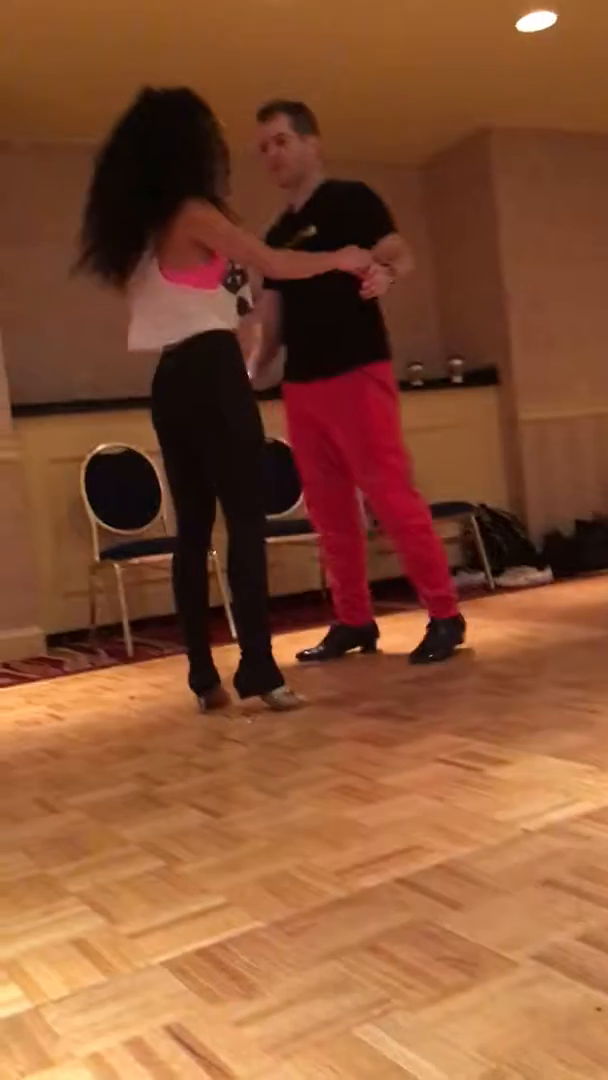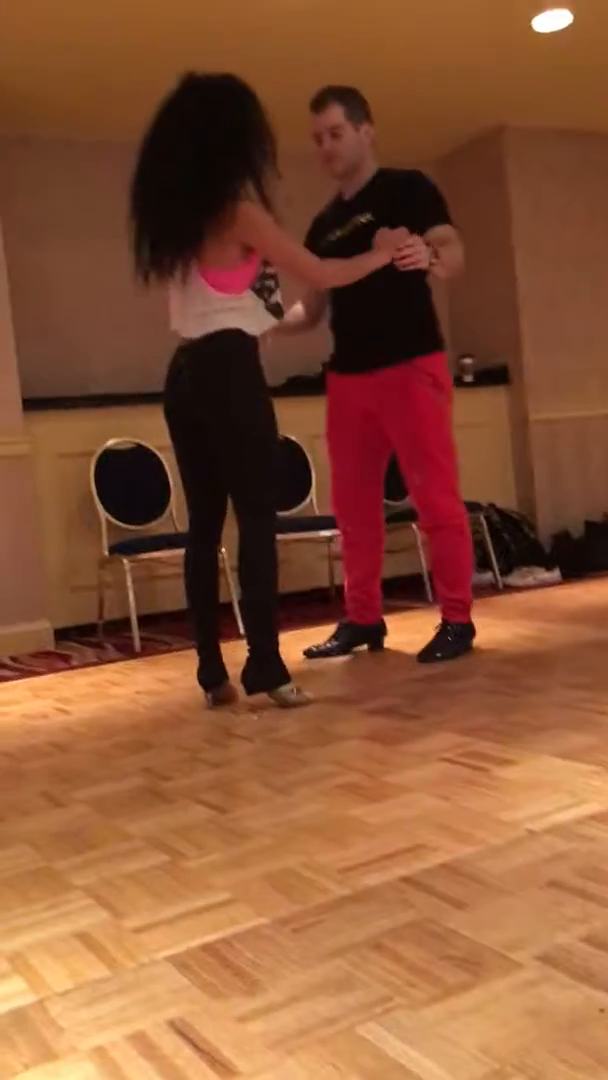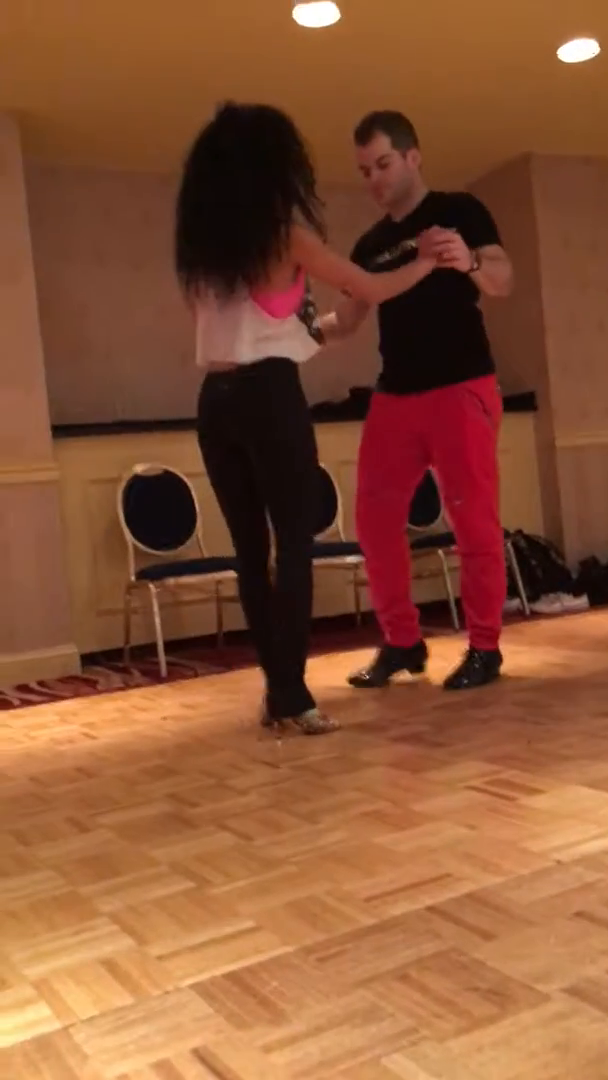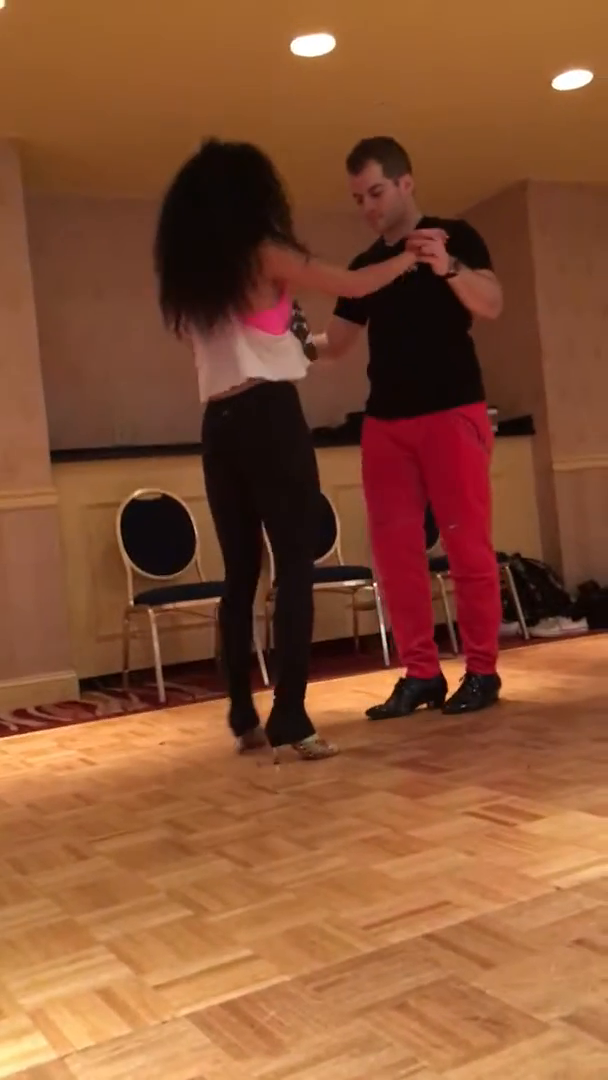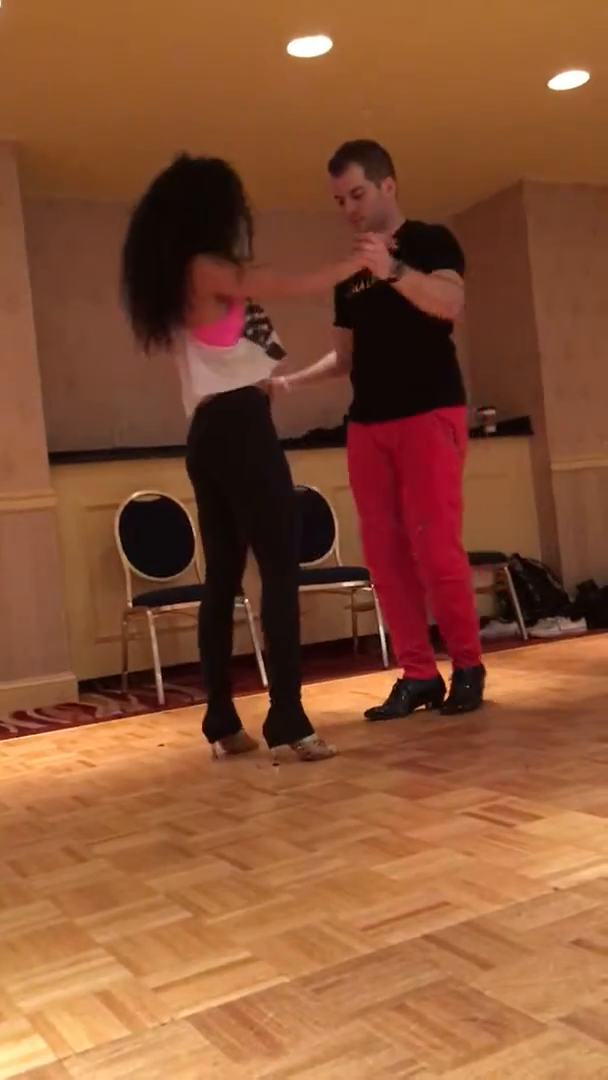
dt=0.3s
person 1, frame 1
left shoulder: (140, 228)
right shoulder: (192, 212)
right elbow: (276, 265)
right wrist: (343, 259)
left hip: (169, 380)
right hip: (210, 373)
left knee: (191, 528)
right knee: (245, 521)
left ankle: (203, 675)
right ankle: (257, 670)
person 1, frame 2
left shoulder: (173, 211)
right shoulder: (238, 207)
right elbow: (321, 275)
right wrist: (380, 255)
left hip: (183, 375)
right hip: (227, 370)
left knee: (203, 525)
right knee: (256, 517)
left ankle: (211, 670)
right ankle: (265, 667)
person 1, frame 3
left shoulder: (205, 241)
right shoulder: (287, 231)
right elbow: (371, 290)
right wrist: (426, 262)
left hip: (215, 401)
right hip: (268, 394)
left knee: (250, 549)
right knee: (293, 544)
left ankle: (277, 687)
right ankle: (291, 693)
person 1, frame 4
left shoulder: (192, 273)
right shoulder: (263, 255)
right elbow: (354, 285)
right wrist: (411, 257)
left hip: (219, 426)
right hip: (269, 418)
left knee: (240, 573)
right knee: (294, 568)
left ankle: (242, 712)
right ankle: (290, 718)
person 1, frame 5
left shoulder: (173, 279)
right shoulder: (207, 268)
right elbow: (298, 287)
right wrist: (361, 260)
left hip: (205, 433)
right hip: (239, 426)
left knee: (222, 578)
right knee: (280, 571)
left ankle: (222, 722)
right ankle: (287, 719)
person 2, frame 1
left shoulder: (351, 200)
right shoulder: (276, 235)
left elbow: (401, 256)
left wrist: (384, 273)
right wrist: (251, 368)
left hip: (357, 373)
right hip: (301, 385)
left knee: (390, 494)
right knee: (328, 508)
left ankle: (445, 614)
right ankle: (353, 621)
person 2, frame 2
left shoulder: (408, 188)
right shoulder: (324, 225)
left elbow: (453, 255)
right elbow: (313, 306)
left wrist: (427, 255)
left hip: (412, 365)
right hip: (348, 375)
left knee: (434, 493)
right knee: (353, 499)
left ankle: (456, 620)
right ankle: (363, 618)
person 2, frame 3
left shoulder: (460, 211)
right shoulder: (370, 245)
left elbow: (502, 280)
right elbow: (345, 321)
left wrist: (471, 263)
left hip: (461, 387)
right hip: (394, 394)
left knee: (473, 518)
right knee: (375, 513)
left ankle: (484, 646)
right ankle: (401, 640)
person 2, frame 4
left shoulder: (455, 236)
right shoulder: (363, 266)
left elbow: (491, 304)
right elbow: (335, 343)
left wrist: (447, 266)
left hip: (452, 412)
right hip: (384, 421)
left knee: (466, 542)
right knee: (395, 549)
left ankle: (482, 670)
right ankle: (421, 674)
person 2, frame 5
left shoulder: (430, 241)
right shoulder: (348, 276)
left elbow: (450, 302)
left wrist: (394, 270)
right wrist: (292, 379)
left hip: (430, 414)
right hip: (368, 423)
left knee: (434, 542)
right knee: (384, 552)
left ankle: (468, 666)
right ankle: (418, 675)
